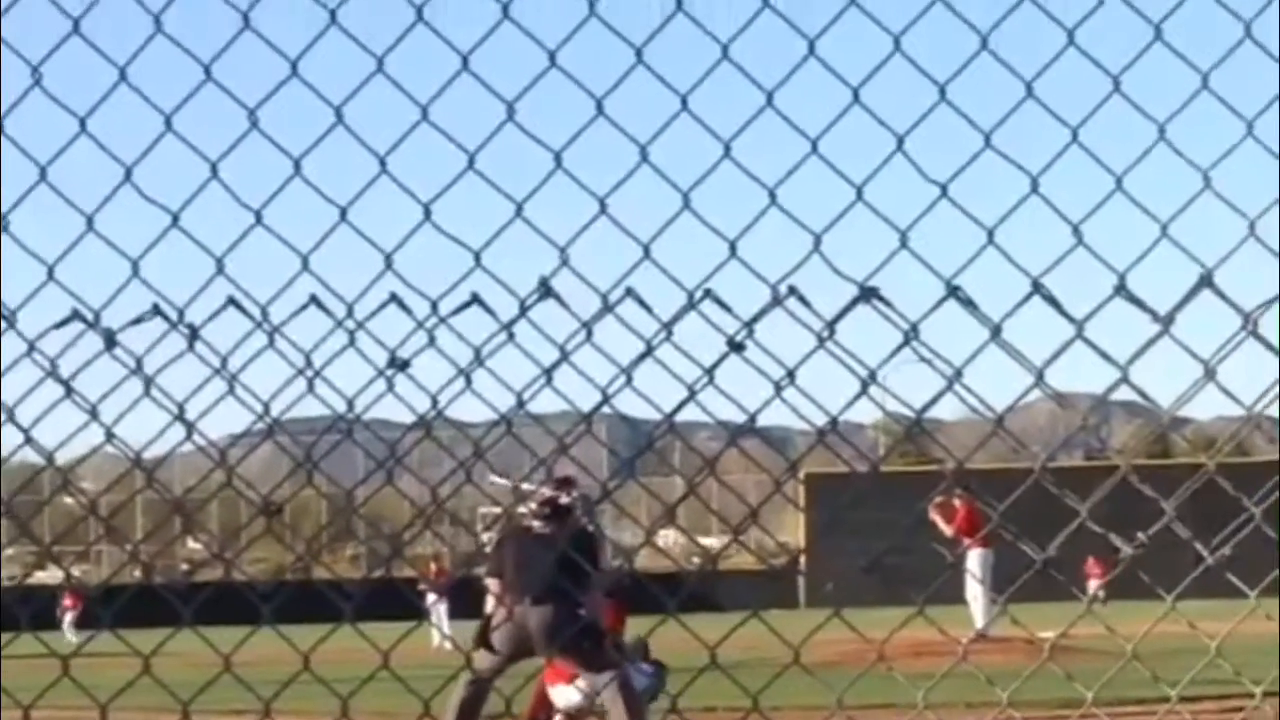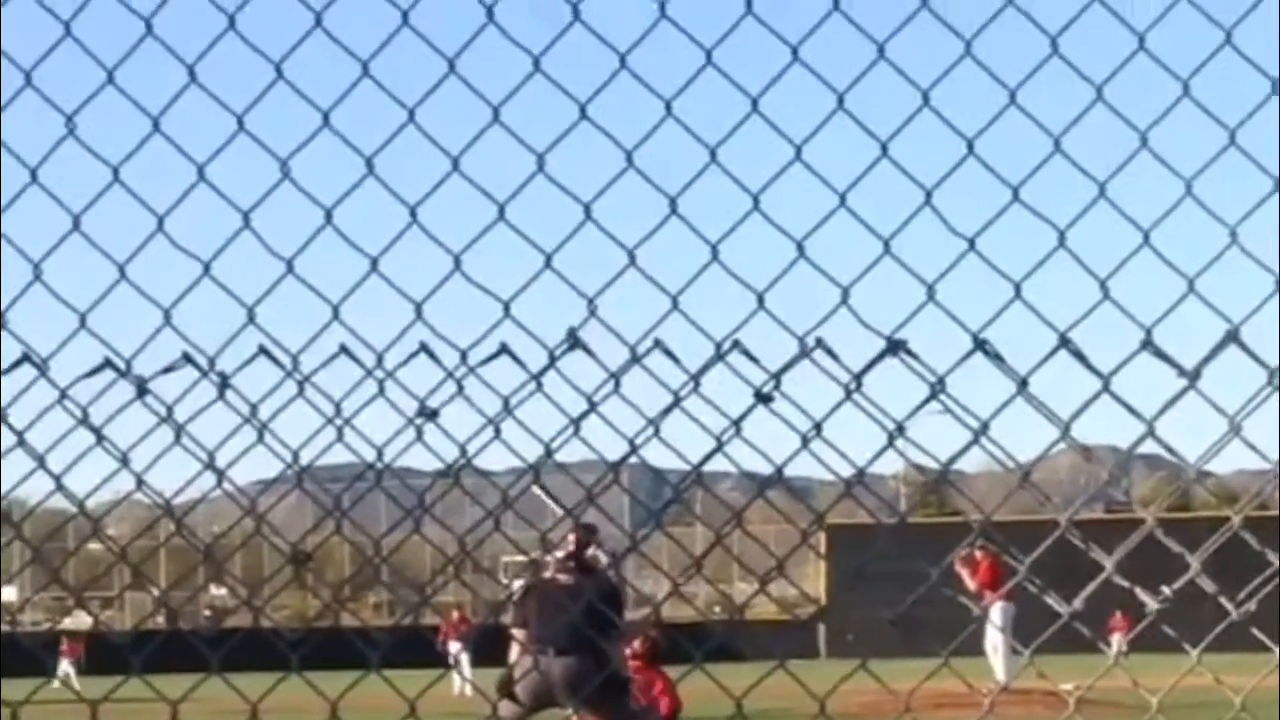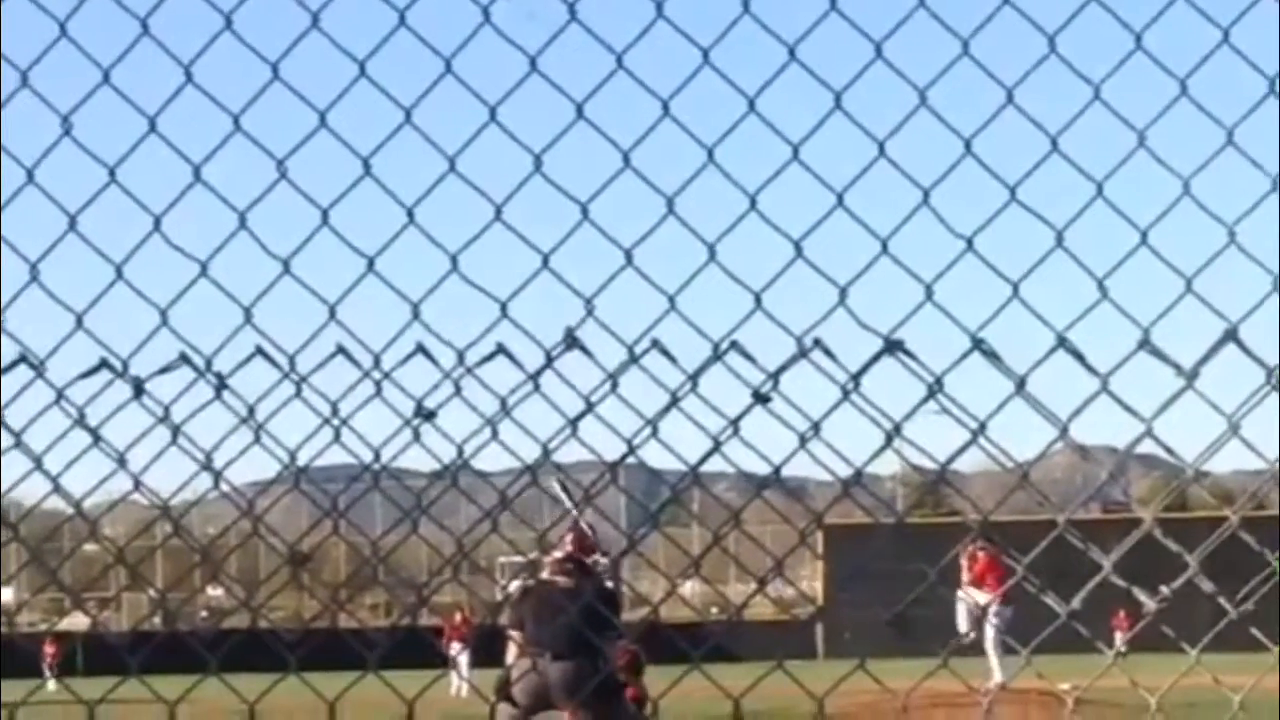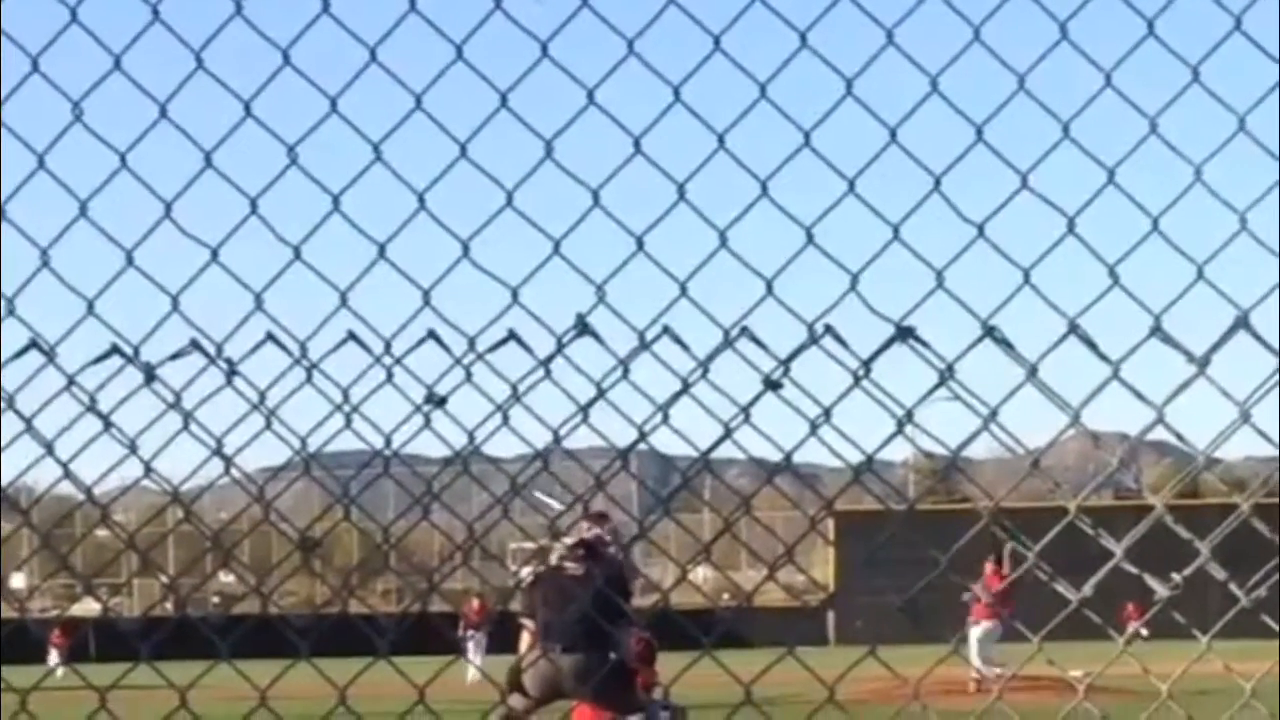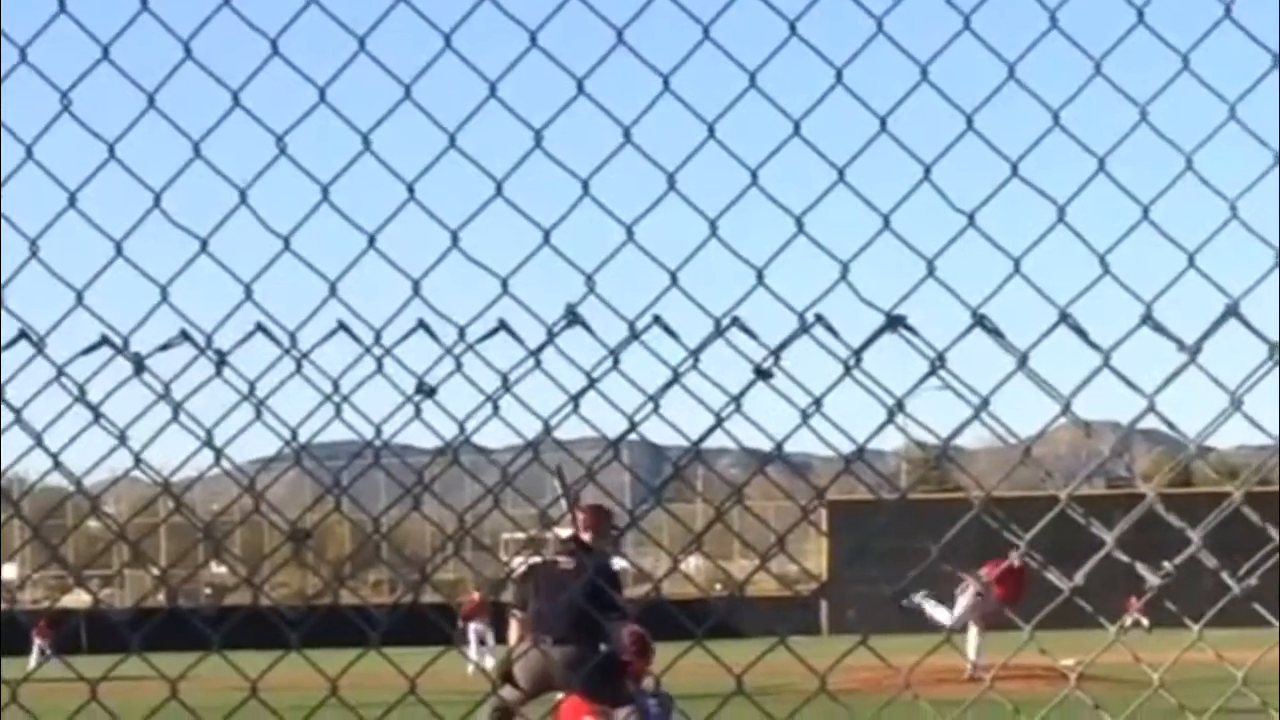
dt=0.7s
person 1, frame 1
left shoulder: (509, 537)
right shoulder: (579, 536)
left elbow: (494, 588)
right elbow: (589, 590)
left wrist: (488, 621)
right wrist: (595, 628)
left hip: (510, 617)
right hip: (556, 616)
left knee: (477, 674)
right knee: (609, 669)
person 1, frame 2
left shoulder: (532, 590)
right shoulder: (603, 589)
left elbow: (518, 643)
right elbow: (612, 646)
left wrist: (513, 677)
left hip: (534, 669)
right hip: (579, 669)
person 1, frame 3
left shoulder: (528, 593)
right shoulder: (600, 594)
left elbow: (515, 645)
right elbow: (609, 649)
left hip: (531, 674)
right hip: (577, 673)
person 1, frame 4
left shoulder: (539, 578)
right shoulder: (609, 575)
left elbow: (528, 633)
right elbow: (624, 634)
left hip: (543, 665)
right hip: (590, 665)
person 1, frame 5
left shoulder: (531, 572)
right shoulder: (601, 571)
left elbow: (517, 628)
right elbow: (616, 626)
left wrist: (515, 662)
left hip: (535, 658)
right hip: (582, 656)
